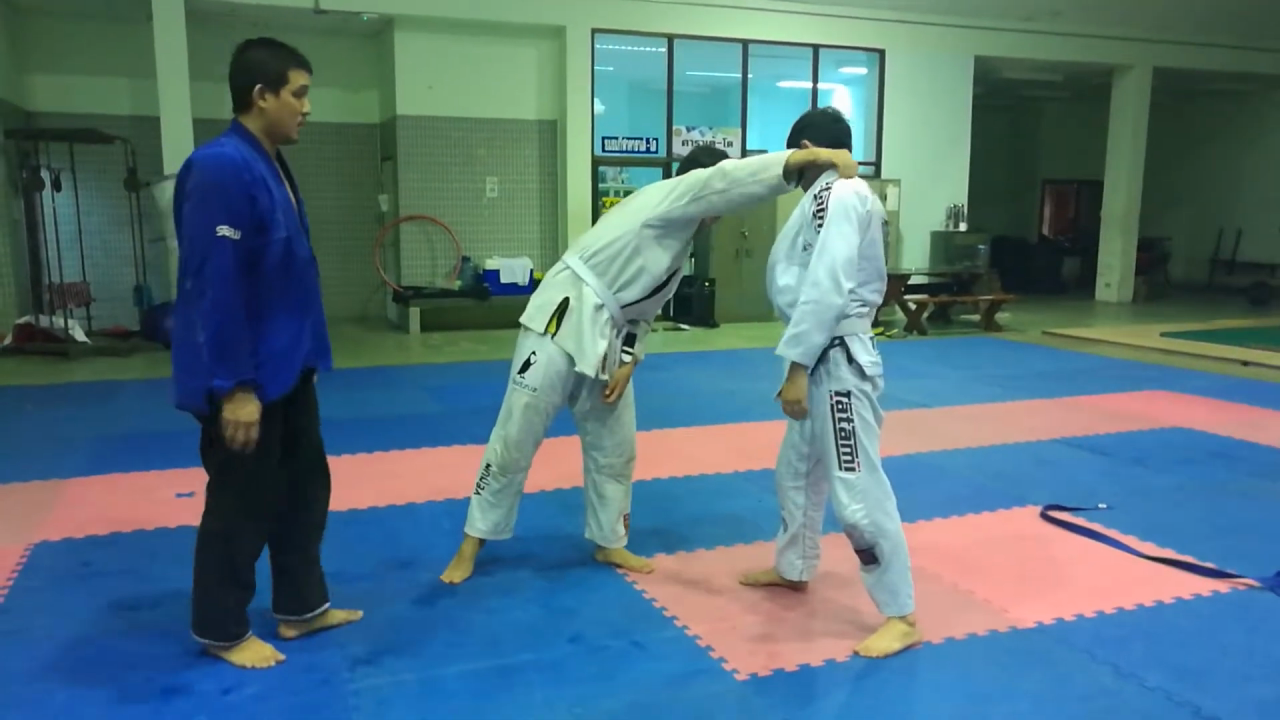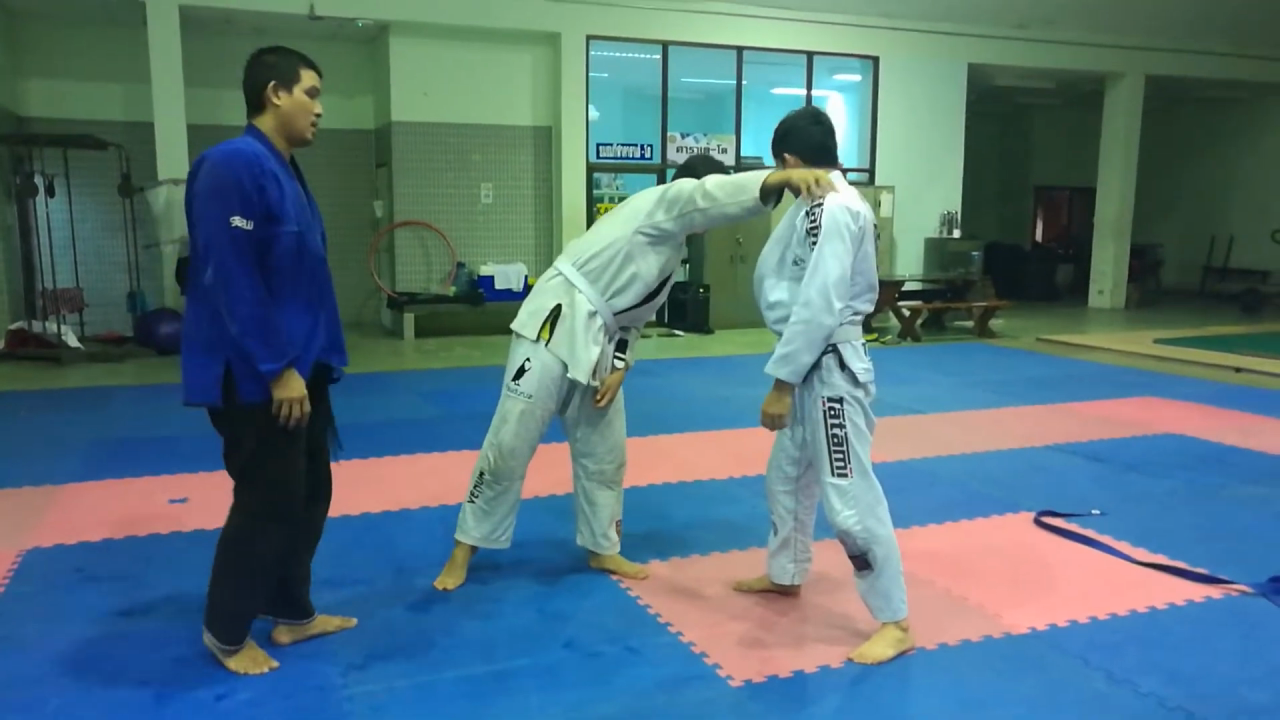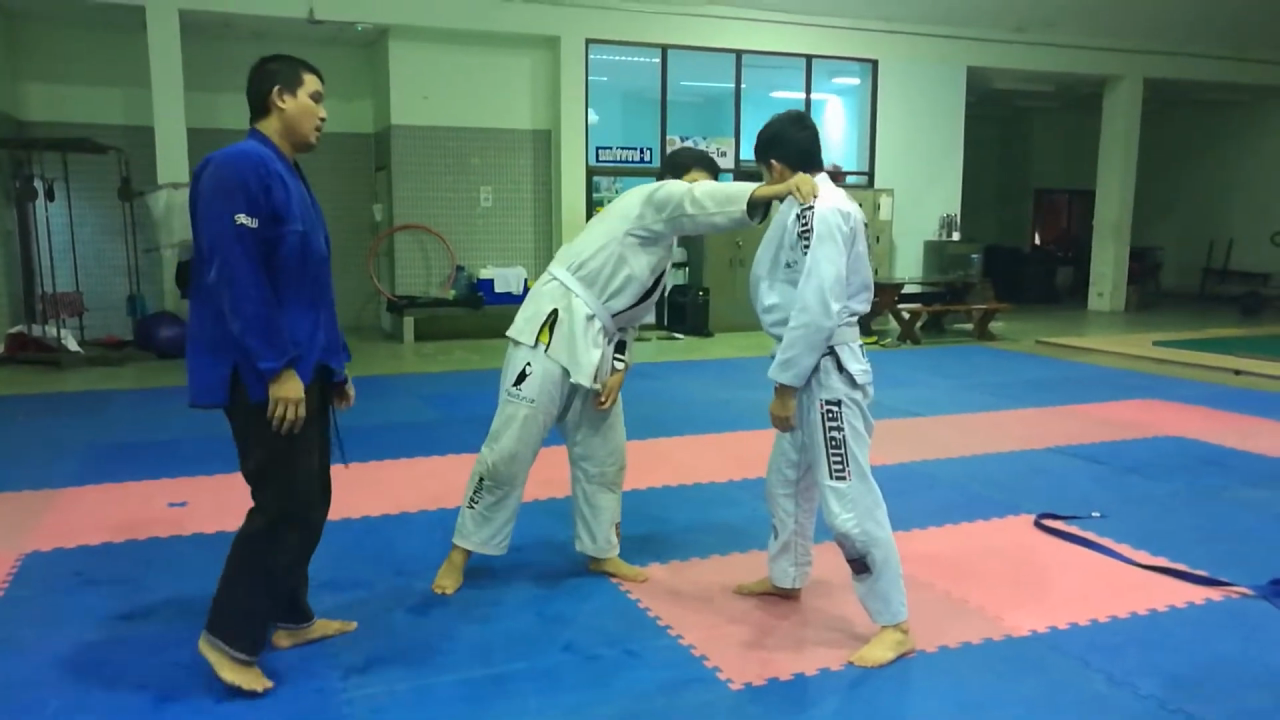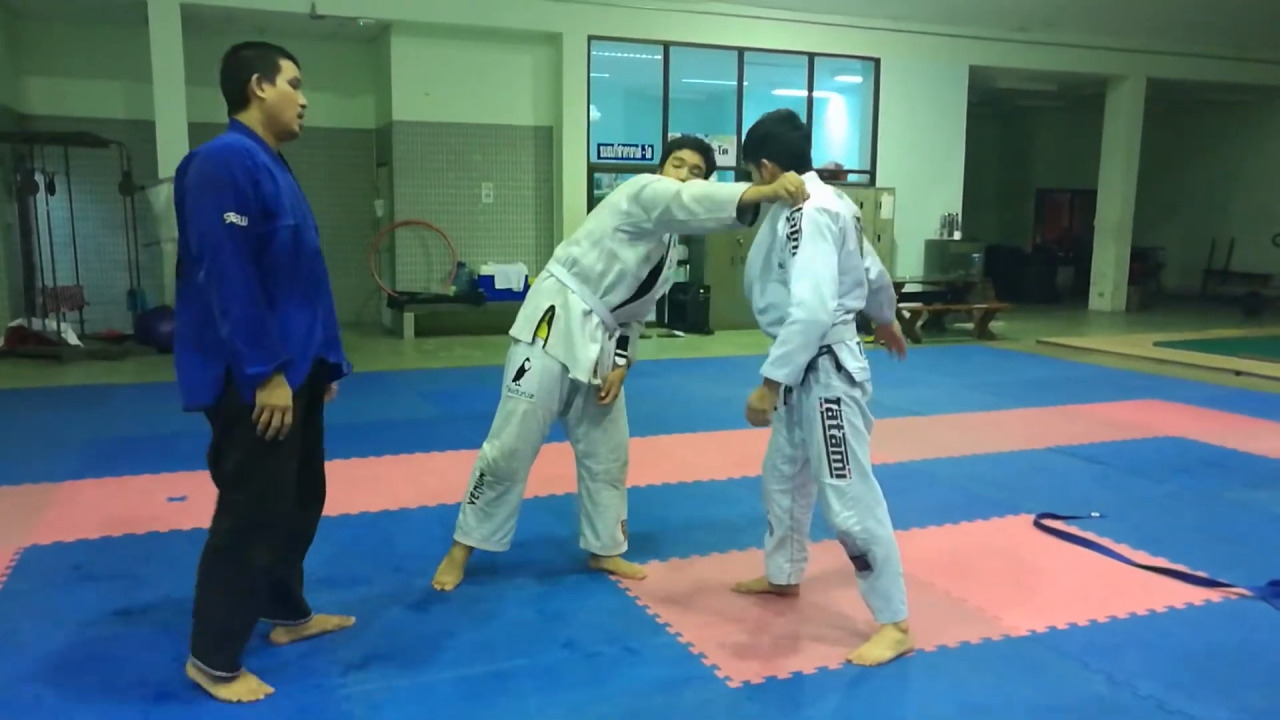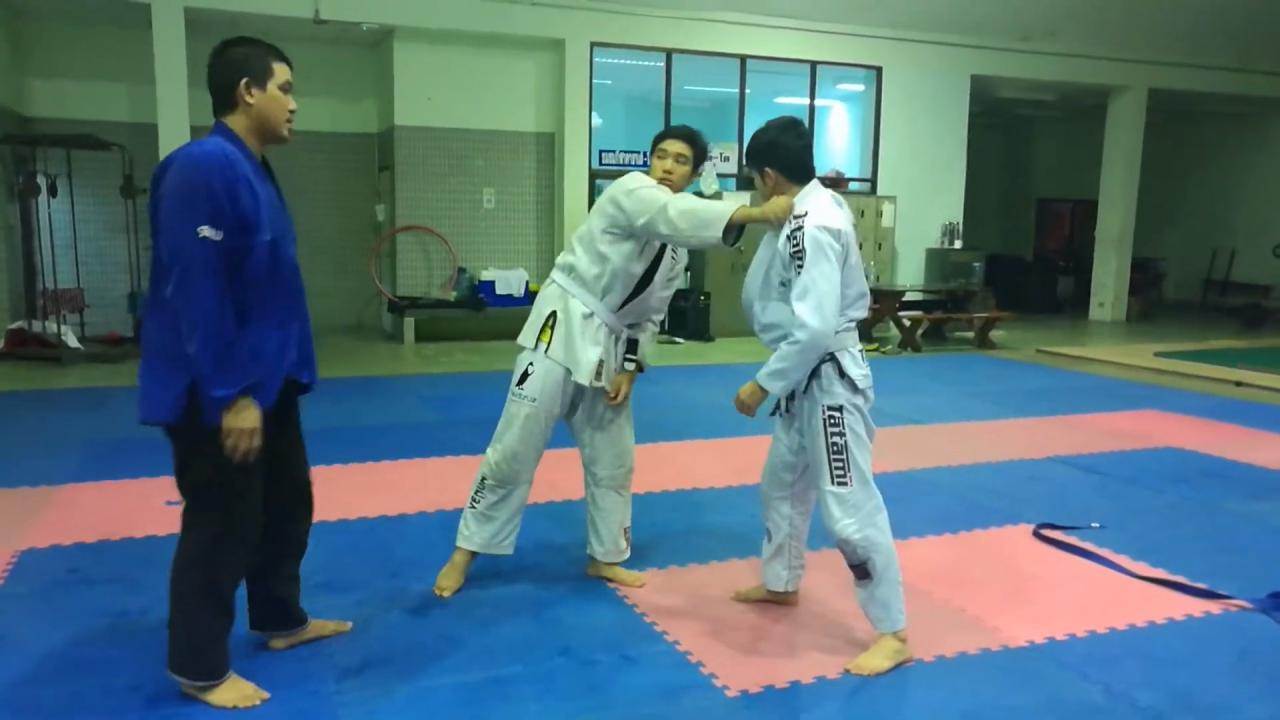
dt=0.3s
person 1, frame 1
left shoulder: (268, 166)
right shoulder: (221, 170)
right elbow: (214, 288)
right wrist: (235, 386)
left hip: (286, 365)
right hip: (244, 377)
left knee: (306, 485)
right knee: (244, 501)
left ankle: (300, 607)
right ankle: (221, 629)
person 1, frame 2
left shoulder: (284, 171)
right shoulder: (234, 166)
right elbow: (232, 280)
right wrist: (275, 367)
left hip: (297, 364)
right hip: (255, 374)
left knee: (309, 494)
right knee: (269, 501)
left ankle: (290, 613)
right ankle: (227, 629)
person 1, frame 3
left shoulder: (286, 174)
right shoulder: (239, 167)
right elbow: (237, 279)
left wrist: (331, 364)
right wrist: (276, 368)
left hip: (300, 369)
right hip: (263, 374)
left knee: (307, 501)
right knee: (284, 504)
left ankle: (288, 617)
right ankle: (228, 638)
person 1, frame 4
left shoulder: (268, 165)
right shoulder: (224, 163)
right elbow: (226, 279)
left wrist: (317, 361)
right wrist: (265, 373)
left hip: (291, 368)
right hip: (252, 378)
left knee: (300, 500)
right knee: (254, 511)
left ankle: (286, 613)
right ankle: (213, 656)
person 1, frame 5
left shoulder: (252, 170)
right shoulder: (203, 169)
right elbow: (196, 291)
right wrist: (230, 394)
left hip: (265, 379)
right hip: (217, 389)
left knee: (287, 505)
right knee: (221, 526)
left ankle: (281, 619)
right ankle: (199, 668)
person 2, frame 1
left shoulder: (839, 195)
right shoulder: (839, 195)
left elbow: (827, 290)
left wrist: (795, 368)
left hip: (838, 359)
right hip: (822, 356)
left knee: (858, 489)
right knee: (798, 470)
left ankle: (901, 615)
right ankle: (794, 567)
person 2, frame 2
left shoulder: (832, 209)
right shoulder: (825, 203)
left elbow: (817, 307)
left wrist: (780, 383)
left hip: (830, 368)
right hip: (812, 365)
left knee: (849, 496)
right knee: (788, 475)
left ankle: (895, 622)
right ankle: (785, 573)
person 2, frame 3
left shoulder: (820, 211)
right shoulder: (815, 206)
left elbow: (816, 311)
left wrist: (784, 387)
left hip: (827, 371)
right hip: (810, 369)
left knee: (847, 500)
right knee: (787, 479)
left ankle: (894, 625)
right ankle: (786, 577)
person 2, frame 4
left shoulder: (807, 212)
right shoulder: (822, 199)
left elbow: (810, 310)
right elbow: (873, 270)
left wrist: (769, 382)
right wrist: (886, 318)
left hip: (825, 368)
right hip: (807, 367)
left knee: (849, 497)
right knee: (783, 475)
left ankle: (894, 622)
right ankle: (783, 574)
person 2, frame 5
left shoulder: (813, 229)
right shoulder: (815, 203)
left elbow: (814, 329)
left wrist: (762, 385)
left hip: (830, 378)
right hip: (805, 379)
left knee: (849, 507)
right knee: (782, 482)
left ankle: (893, 634)
right ankle: (780, 582)
person 3, frame 1
left shoulder: (679, 243)
right shoulder: (668, 195)
right elbow: (727, 181)
left wrist: (627, 363)
right wrist: (810, 156)
left hip: (605, 338)
right hip: (564, 321)
left knee: (613, 447)
right knee: (516, 440)
left ankle: (608, 543)
right ankle: (471, 545)
person 3, frame 2
left shoulder: (669, 251)
right shoulder: (660, 203)
right elbow: (711, 195)
left wrist: (619, 369)
right wrist: (784, 177)
left hip: (596, 345)
right hip: (555, 326)
left knee: (604, 453)
right knee: (509, 446)
left ankle: (602, 549)
right ankle: (464, 550)
person 3, frame 3
left shoulder: (662, 250)
right shoulder: (649, 199)
right elbow: (699, 203)
left wrist: (618, 371)
right wrist: (776, 189)
left hip: (594, 347)
right hip: (553, 332)
left knee: (603, 456)
right knee: (510, 451)
left ankle: (601, 552)
right ankle: (460, 555)
person 3, frame 4
left shoulder: (668, 249)
right shoulder: (642, 191)
right elbow: (689, 202)
left wrist: (620, 365)
right wrist: (764, 191)
left hip: (597, 343)
right hip: (554, 326)
left knee: (607, 453)
right knee: (511, 446)
left ankle: (603, 549)
right ankle: (461, 549)
person 3, frame 5
left shoulder: (677, 249)
right shoulder: (632, 190)
left elbow: (650, 315)
right elbow: (673, 214)
left wrist: (630, 370)
right wrist: (751, 213)
left hip: (609, 348)
right hip: (562, 332)
left knee: (613, 460)
right knee: (515, 450)
left ankle: (603, 556)
right ankle: (465, 554)
